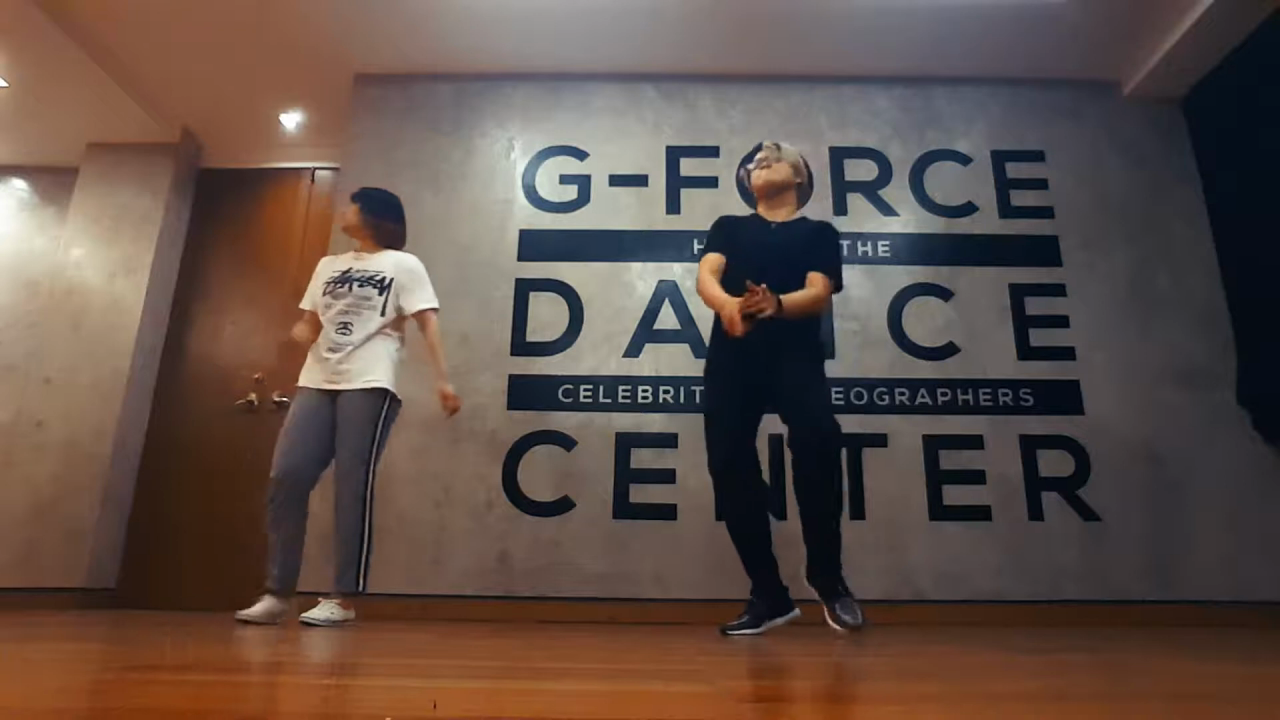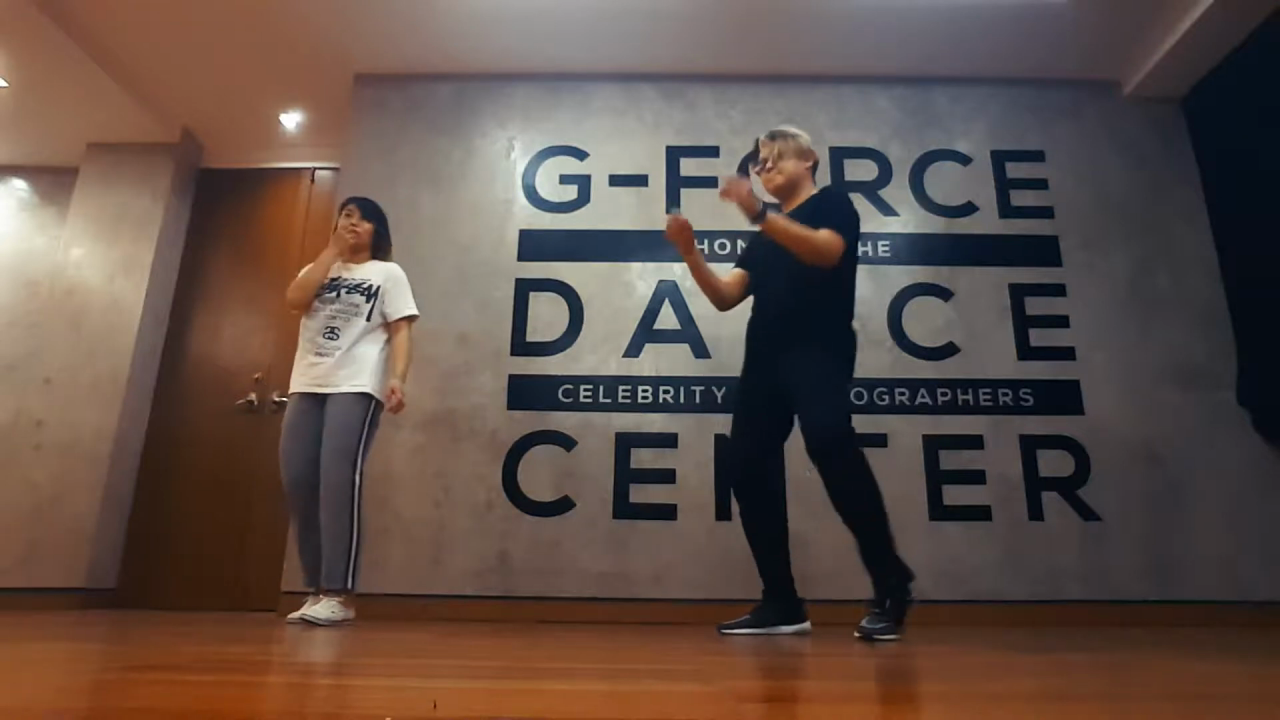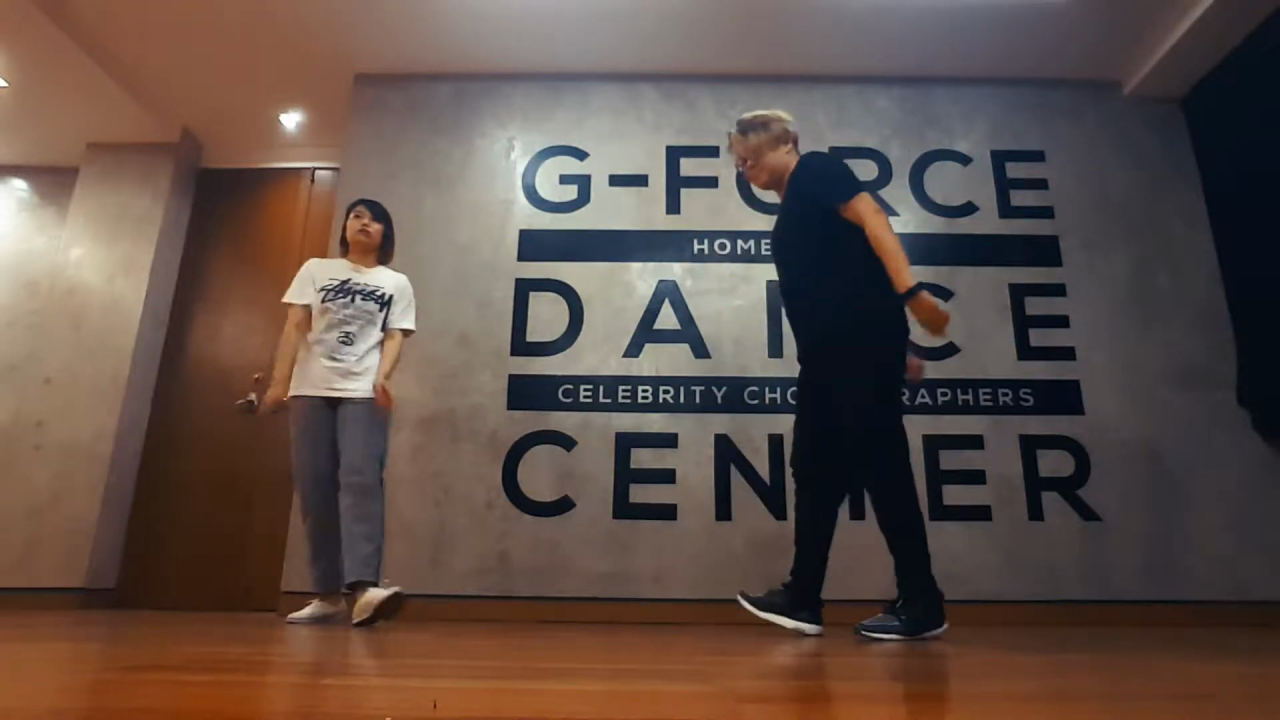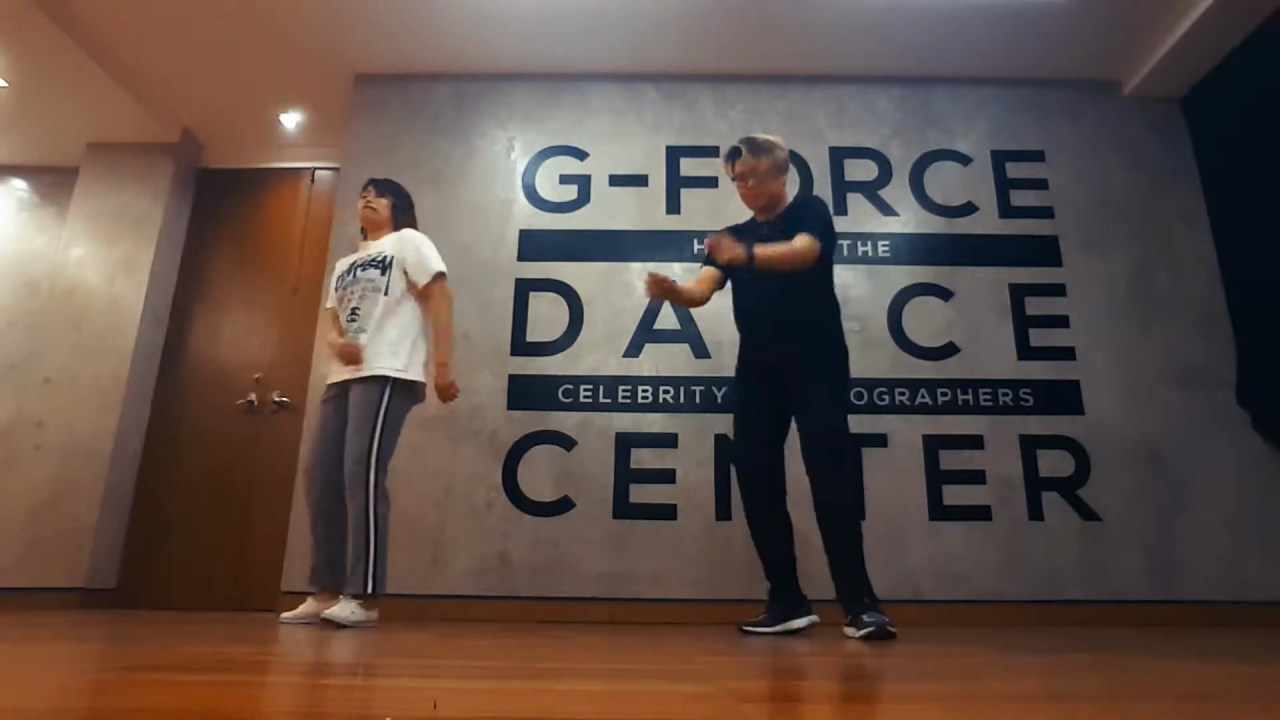
dt=0.7s
person 1, frame 1
left shoulder: (818, 233)
right shoulder: (728, 227)
left elbow: (819, 295)
right elbow: (705, 278)
left wrist: (777, 305)
right wrist: (728, 306)
left hip: (795, 355)
right hip: (731, 360)
left knee: (819, 439)
right knee: (730, 467)
left ankle: (828, 578)
right ankle: (768, 595)
person 1, frame 2
left shoulder: (832, 202)
right shoulder: (763, 242)
left elbow: (826, 251)
right elbow: (725, 296)
left wrist: (759, 213)
right wrist: (689, 252)
left hip: (820, 351)
right hip: (764, 359)
left knee: (830, 441)
right knee: (749, 469)
left ankle: (891, 585)
right ankle: (781, 603)
person 1, frame 3
left shoulder: (818, 169)
right shoulder: (790, 215)
left elbow: (872, 220)
left wrist: (911, 291)
right wrist: (895, 354)
left hip: (860, 339)
right hip: (824, 351)
left knee: (876, 461)
right knee: (815, 467)
left ankle: (920, 603)
right ankle: (802, 597)
person 1, frame 4
left shoulder: (810, 211)
right shoulder: (731, 236)
left elbow: (803, 250)
right elbow: (701, 290)
left wrist: (746, 255)
right wrist: (671, 290)
left hip: (818, 359)
right hip: (757, 367)
left knee: (830, 467)
right knee: (755, 476)
left ankle: (858, 600)
right ankle: (787, 601)
person 2, frame 1
left shoulder: (405, 265)
right shoulder: (328, 266)
left elbow: (428, 322)
right elbow: (310, 322)
left wrist: (443, 379)
right wrist: (298, 333)
left hip: (370, 385)
right hip: (317, 383)
left knee: (353, 485)
right knee: (286, 478)
left ankle: (343, 598)
right ankle: (277, 592)
person 2, frame 2
left shoulder: (389, 274)
right shoulder: (318, 270)
left elbow: (400, 331)
right elbow: (294, 299)
left wrist: (397, 379)
right wrist: (332, 250)
left hip: (356, 387)
right hip: (306, 386)
left knee: (339, 481)
right knee: (299, 486)
left ankle: (338, 596)
right ankle: (319, 590)
person 2, frame 3
left shoulder: (396, 283)
right shoulder: (314, 270)
left elbow: (394, 338)
right elbow: (293, 324)
left wrist: (382, 379)
right wrist: (278, 379)
left hip: (363, 393)
right hip: (310, 389)
left knee: (361, 479)
right knee: (314, 491)
left ankle: (365, 587)
right ankle: (328, 594)
person 2, frame 4
left shoulder: (409, 241)
right shoulder: (344, 265)
left elbow: (438, 298)
right elbow: (330, 320)
left wrist: (443, 364)
right wrist: (336, 342)
left hip: (389, 371)
right hip: (345, 374)
left knee: (362, 472)
right knee: (322, 478)
left ankle: (363, 598)
right ankle: (327, 591)
